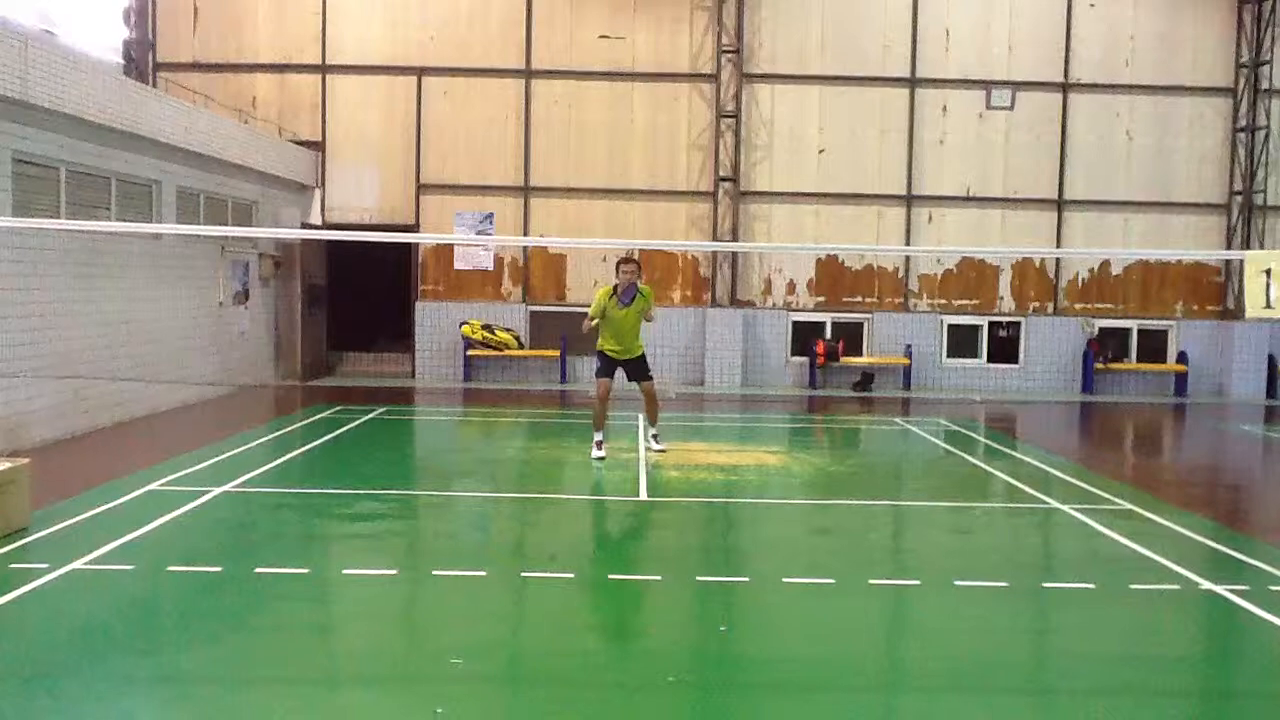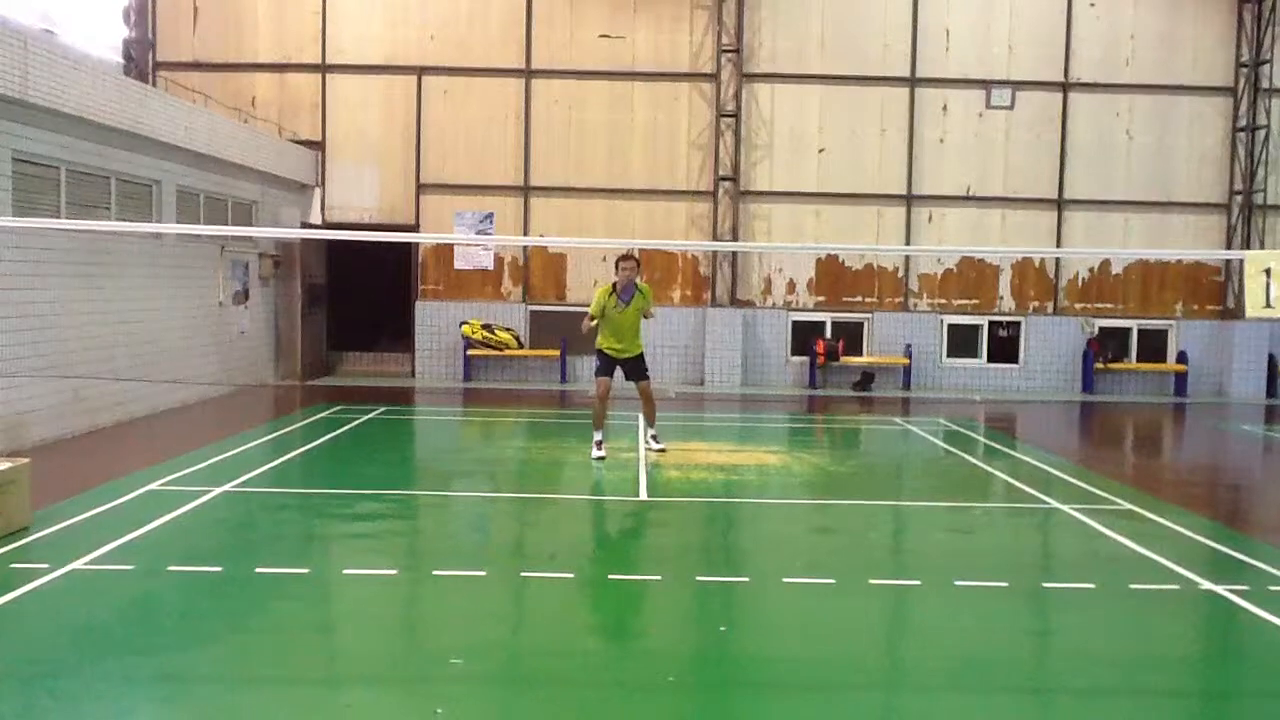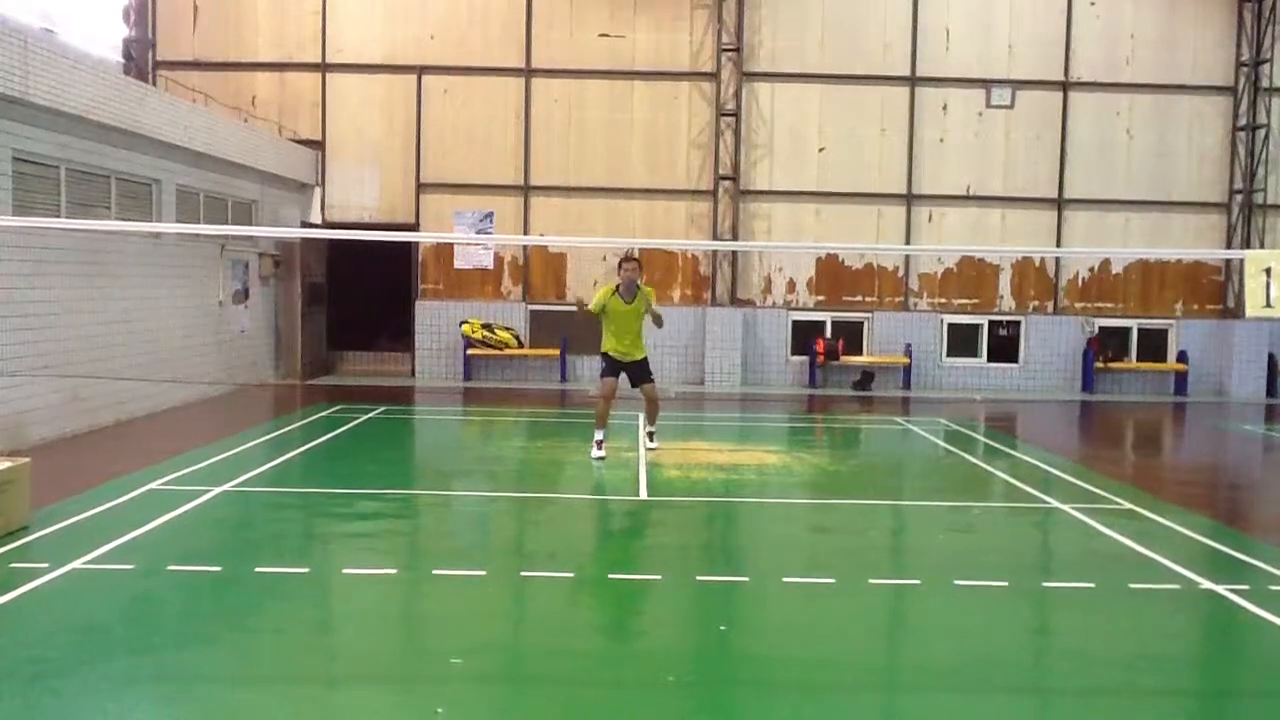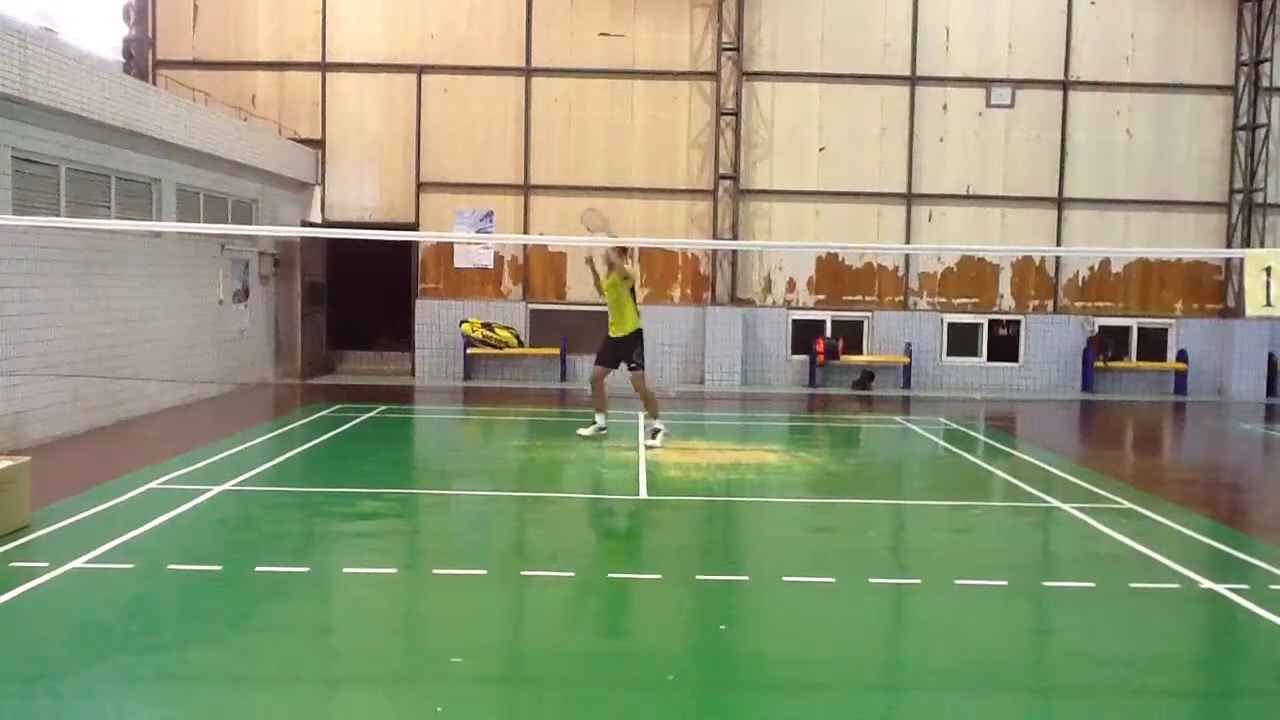
dt=0.4s
person 1, frame 1
left shoulder: (646, 293)
right shoulder: (604, 295)
right elbow: (590, 319)
left wrist: (648, 316)
right wrist: (588, 324)
left hip: (634, 351)
right hip: (607, 351)
left knee: (650, 393)
right knee: (602, 393)
left ankle: (652, 434)
right ankle: (598, 440)
person 1, frame 2
left shoulder: (644, 291)
right shoulder: (603, 293)
right elbow: (590, 318)
left wrist: (648, 313)
right wrist: (587, 324)
left hip: (633, 350)
right hip: (607, 349)
left knee: (647, 394)
right knee: (602, 393)
left ankle: (651, 435)
right ankle: (597, 440)
person 1, frame 3
left shoulder: (647, 294)
right shoulder: (606, 293)
left elbow: (659, 325)
right elbow: (590, 313)
left wrist: (654, 311)
left hip: (637, 354)
right hip: (612, 353)
left knee: (652, 397)
right knee: (606, 393)
left ankle: (649, 431)
right ankle: (598, 440)
person 1, frame 4
left shoulder: (625, 274)
right shoulder: (607, 277)
left elbow: (622, 269)
left wrist: (614, 255)
right wrist: (592, 268)
left hip: (631, 334)
right hip: (613, 335)
left knee: (639, 385)
right knee: (595, 378)
left ankle: (657, 427)
right ankle: (600, 423)
